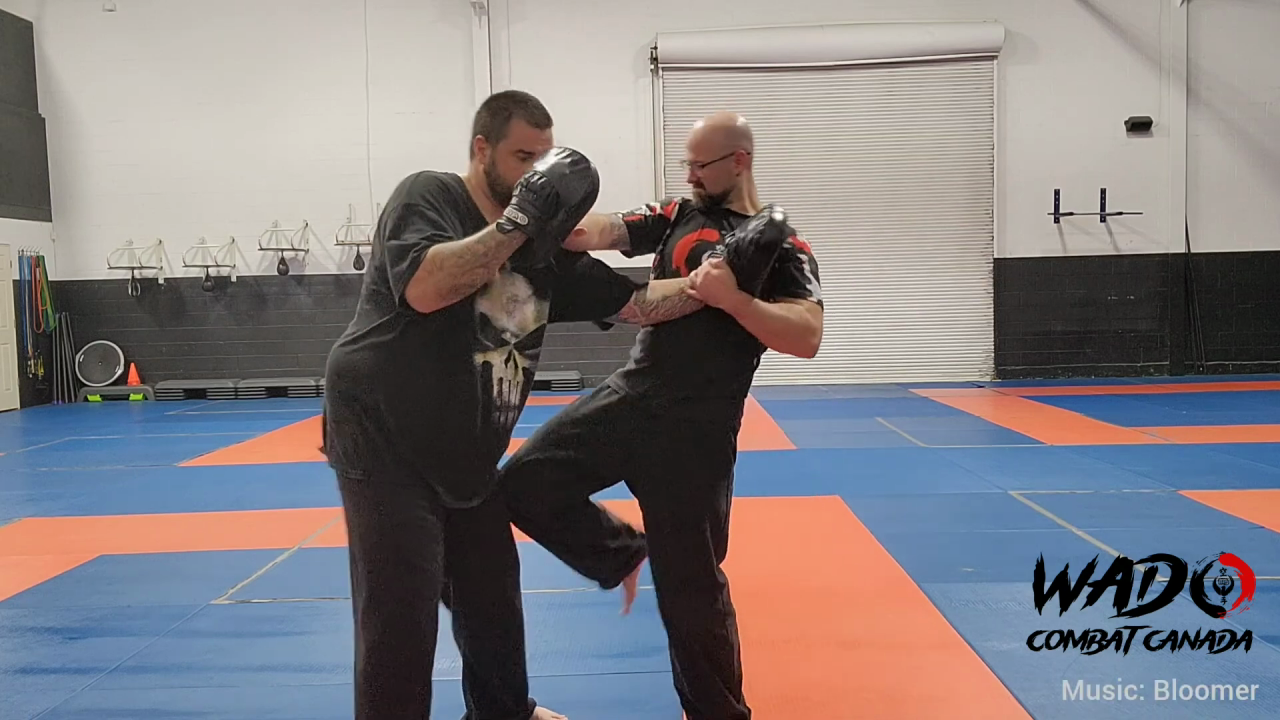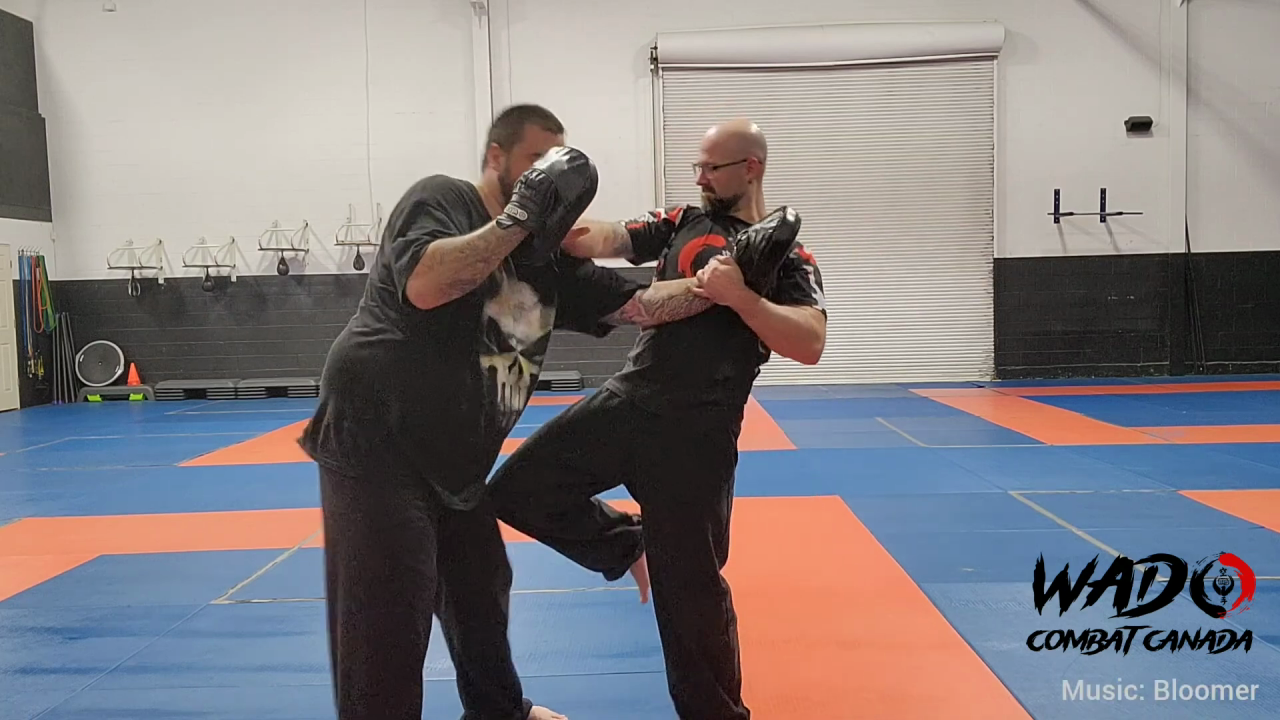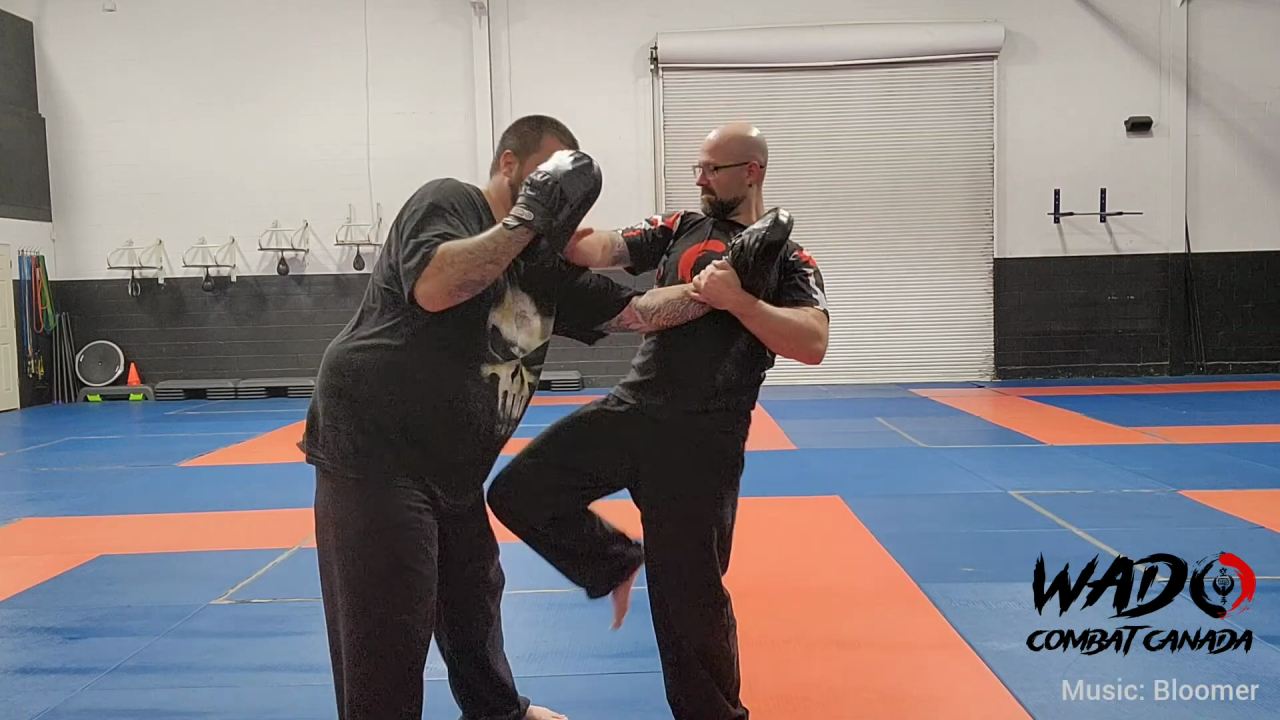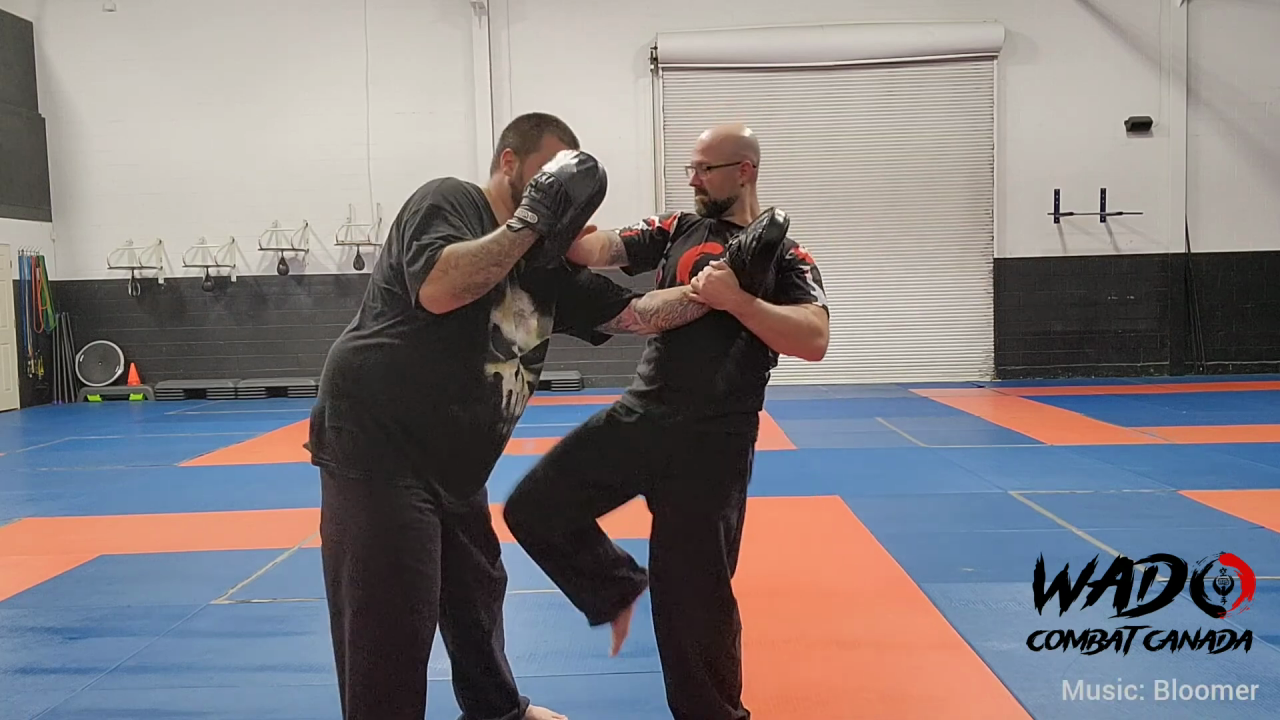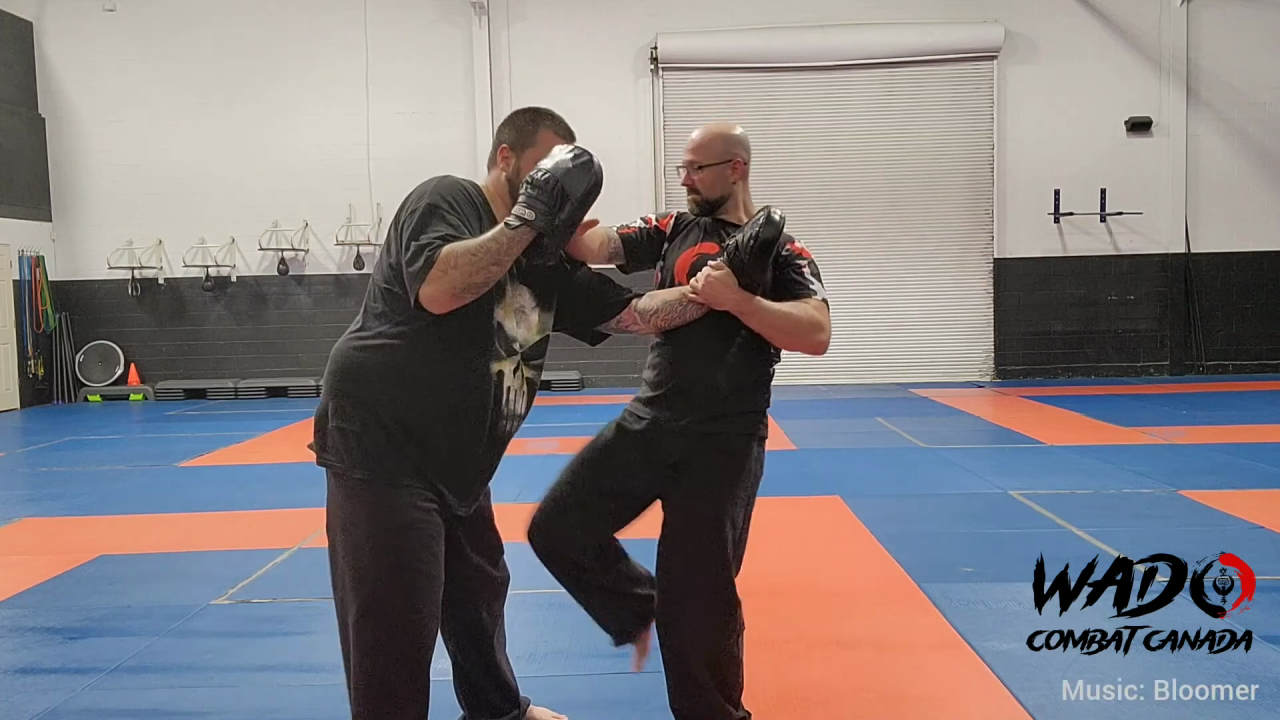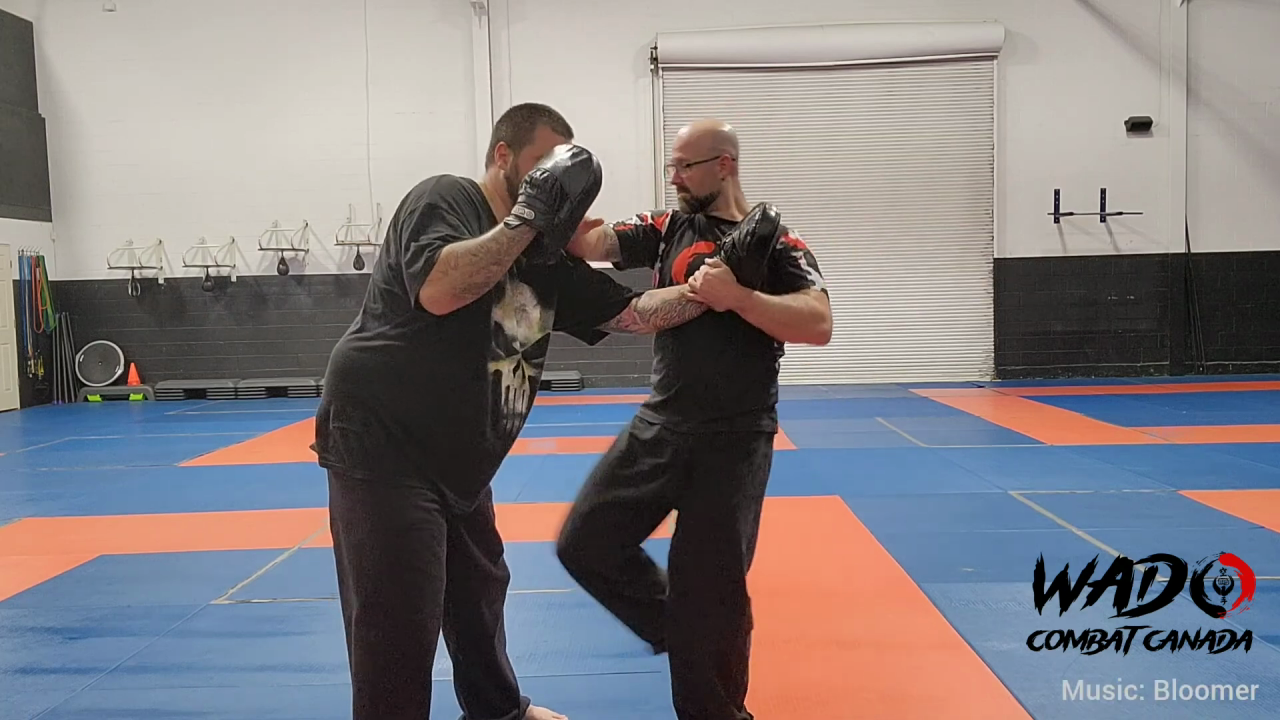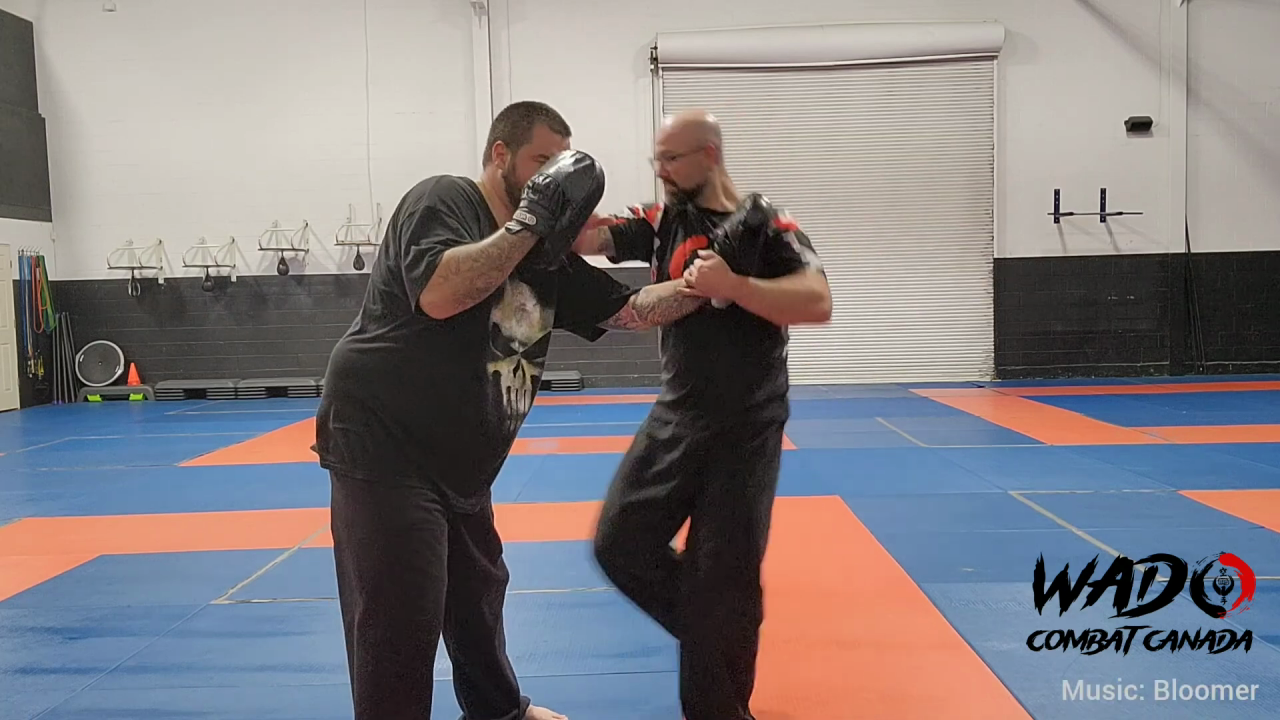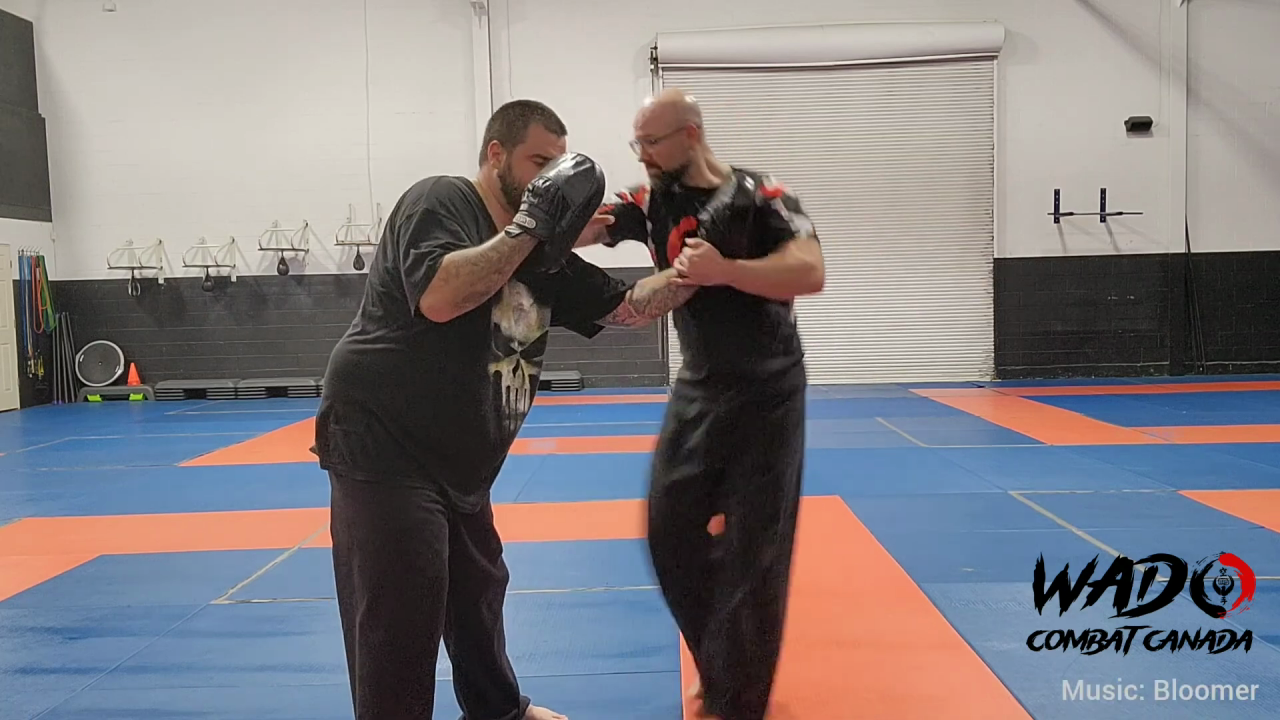
dt=0.1s
person 1, frame 1
left shoulder: (543, 247)
right shoulder: (427, 197)
left elbow: (634, 301)
right elbow: (426, 288)
right wrist: (516, 219)
left hip: (465, 458)
right hip: (385, 448)
left knee: (492, 591)
right knee: (398, 622)
person 1, frame 2
left shoulder: (547, 254)
right shoulder: (440, 198)
left elbow: (637, 303)
right elbow: (425, 285)
right wrist: (517, 220)
left hip: (456, 460)
right hip: (376, 446)
left knee: (482, 594)
right knee: (387, 622)
person 1, frame 3
left shoulder: (547, 263)
right shoulder: (446, 202)
left elbow: (634, 310)
right elbow: (434, 288)
right wrist: (525, 221)
left hip: (450, 462)
right hip: (372, 447)
left knee: (473, 595)
right knee: (386, 627)
person 1, frame 4
left shoulder: (548, 262)
right shoulder: (447, 201)
left elbow: (634, 312)
right elbow: (439, 290)
right wrist: (529, 222)
left hip: (453, 462)
right hip: (376, 446)
left knee: (477, 594)
right knee: (390, 626)
person 1, frame 5
left shoulder: (546, 257)
right shoulder: (445, 200)
left elbow: (631, 312)
right elbow: (439, 289)
right wrist: (527, 220)
left hip: (456, 460)
right hip: (380, 446)
left knee: (478, 594)
right knee: (395, 624)
person 1, frame 6
left shoulder: (546, 255)
right shoulder: (443, 199)
left elbow: (631, 311)
right elbow: (439, 291)
right wrist: (527, 219)
left hip: (457, 461)
right hip: (382, 446)
left knee: (478, 593)
right knee: (399, 623)
person 1, frame 7
left shoulder: (542, 250)
right shoulder: (441, 200)
left elbow: (629, 308)
right elbow: (441, 295)
right wrist: (528, 223)
left hip: (457, 461)
right hip: (384, 447)
left knee: (479, 593)
right knee: (398, 623)
person 1, frame 8
left shoulder: (540, 250)
right shoulder: (438, 201)
left elbow: (625, 304)
right elbow: (440, 298)
right wrist: (527, 226)
left hip: (457, 462)
right hip: (384, 448)
left knee: (479, 593)
right knee: (400, 623)
person 2, frame 1
left shoulder: (785, 247)
right shoulder: (675, 216)
left elbow: (807, 339)
right elbow: (598, 232)
left wrist: (732, 298)
left hip: (697, 423)
right hip: (625, 398)
left knee: (689, 575)
right knee: (522, 485)
right ankle: (623, 551)
person 2, frame 2
left shoulder: (789, 256)
right shoulder: (680, 222)
left elbow: (811, 345)
right elbow: (602, 240)
left wrist: (739, 297)
left hip: (697, 428)
right hip: (624, 401)
left knee: (690, 580)
right knee: (516, 489)
right ankle: (625, 540)
person 2, frame 3
left shoulder: (790, 260)
right shoulder: (678, 228)
left elbow: (813, 345)
right elbow: (598, 249)
left wrist: (735, 300)
left hip: (705, 434)
right hip: (630, 408)
left knee: (687, 584)
right knee: (518, 492)
right ankle: (616, 561)
person 2, frame 4
left shoulder: (787, 256)
right shoulder: (675, 229)
left elbow: (814, 341)
right elbow: (596, 249)
left wrist: (735, 300)
left hip: (713, 438)
right hip: (638, 415)
left knee: (694, 589)
right knee: (532, 509)
right ankle: (618, 589)
person 2, frame 5
left shoulder: (784, 254)
right shoulder: (670, 229)
left elbow: (816, 335)
right elbow: (592, 244)
left wrist: (734, 299)
left hip: (726, 436)
right hip: (648, 420)
left knee: (698, 585)
right knee: (558, 531)
right ankle: (640, 606)
person 2, frame 6
left shoulder: (779, 245)
right shoulder: (666, 228)
left elbow: (818, 325)
right elbow: (591, 242)
left wrist: (735, 296)
left hip: (735, 437)
right hip: (659, 423)
left knee: (710, 586)
right knee: (584, 546)
right ankle: (669, 618)
person 2, frame 7
left shoulder: (772, 228)
right shoulder: (659, 219)
left elbow: (817, 305)
right elbow: (587, 235)
left wrist: (732, 286)
left hip: (747, 423)
right hip: (675, 415)
left knee: (724, 575)
right knee: (622, 546)
right ankle: (710, 650)
person 2, frame 8
left shoulder: (764, 198)
right shoulder: (652, 200)
left elbow: (810, 273)
left wrist: (724, 269)
left hip: (769, 397)
right hip: (698, 395)
left knee: (756, 552)
right knee: (670, 536)
right ankle: (719, 660)
